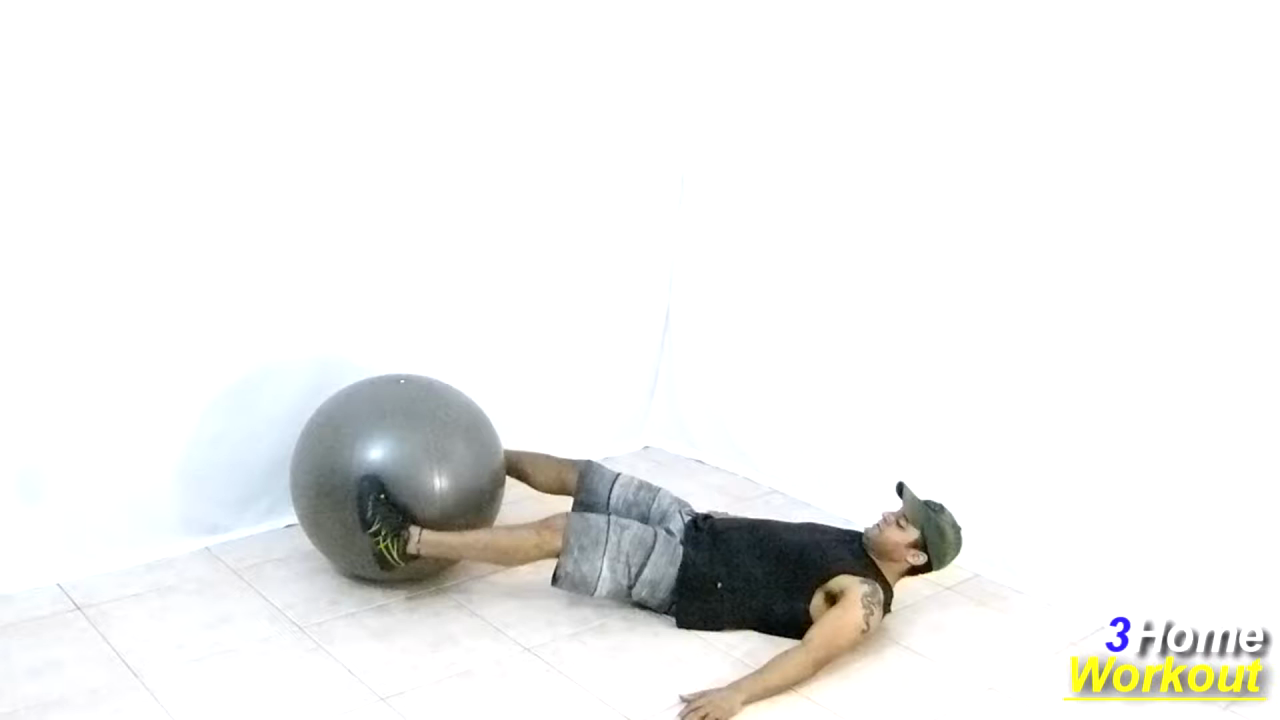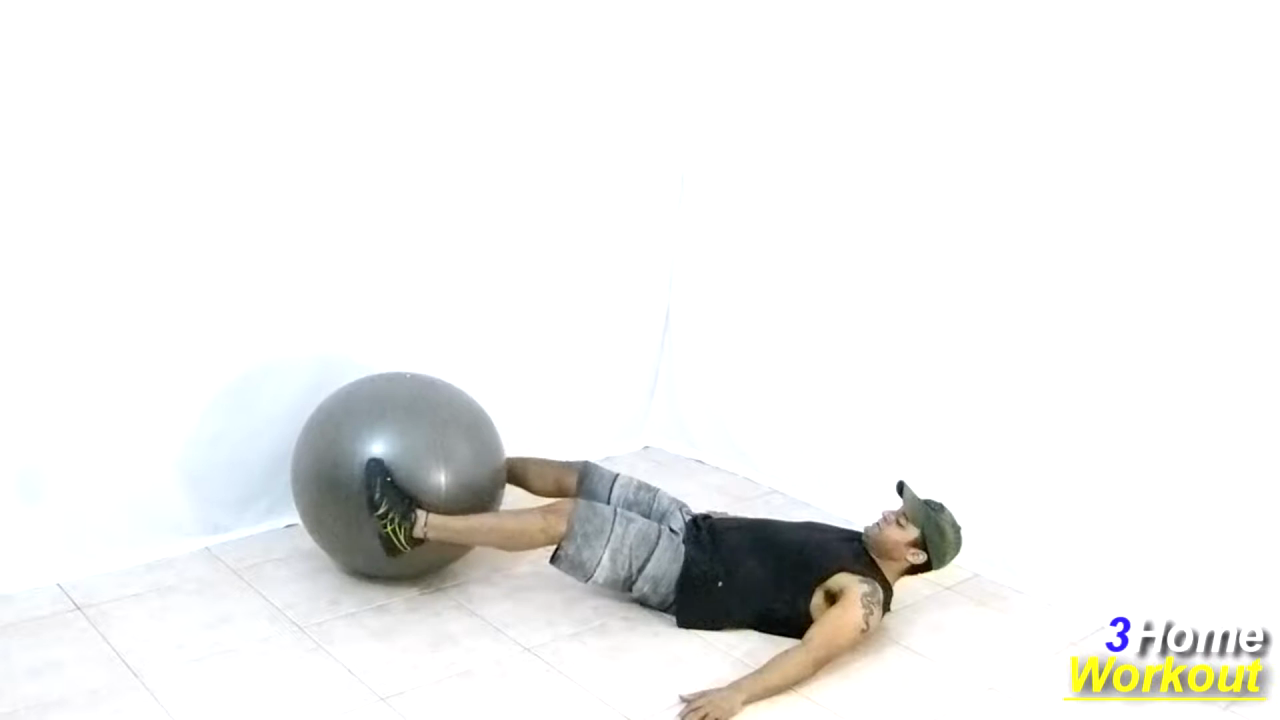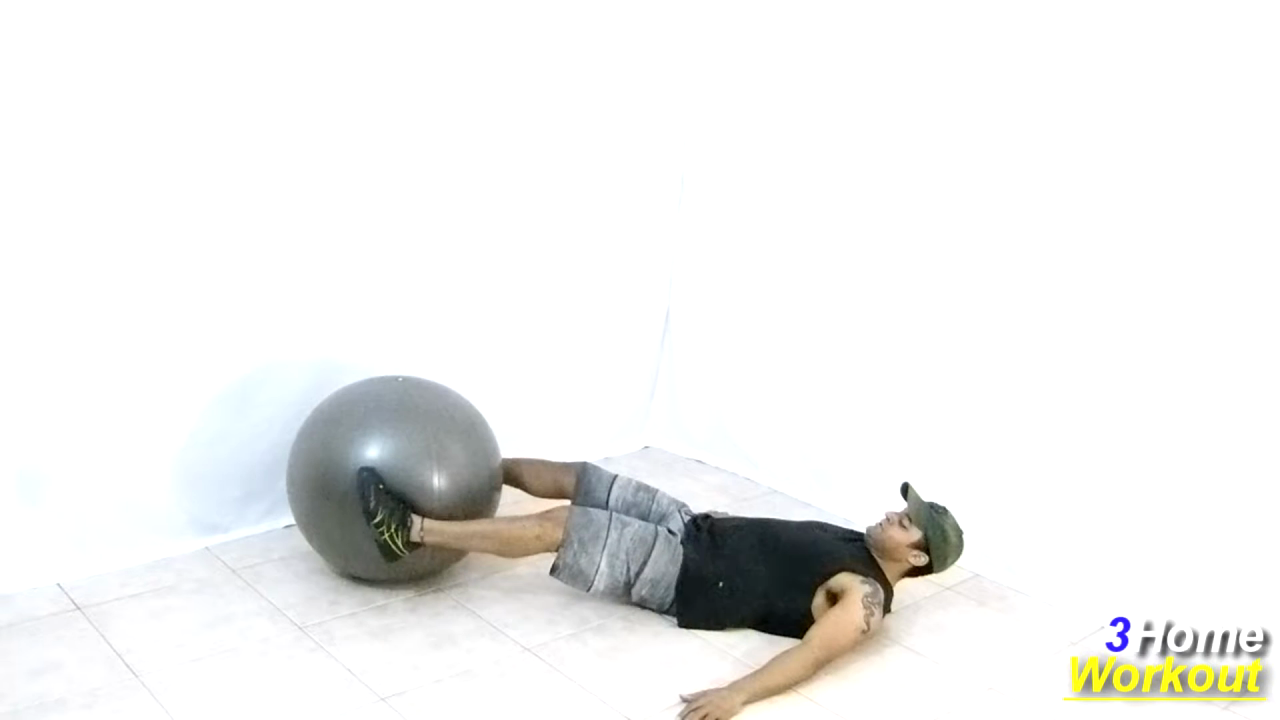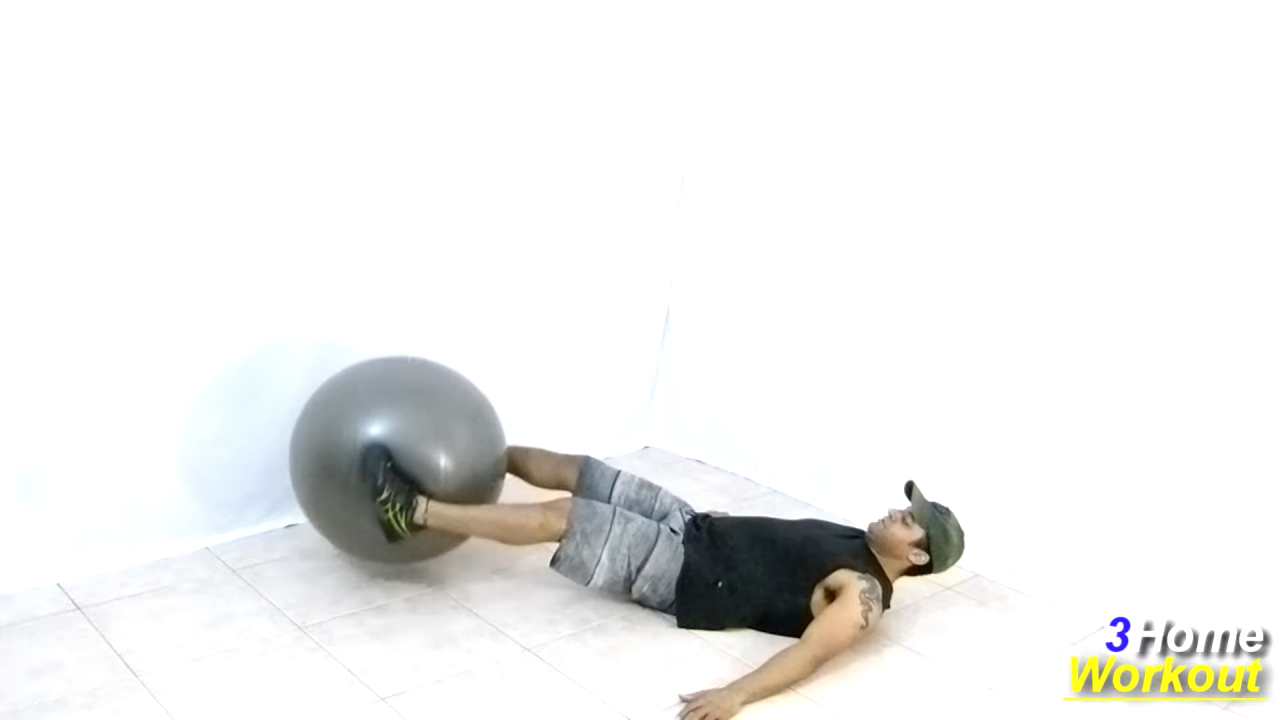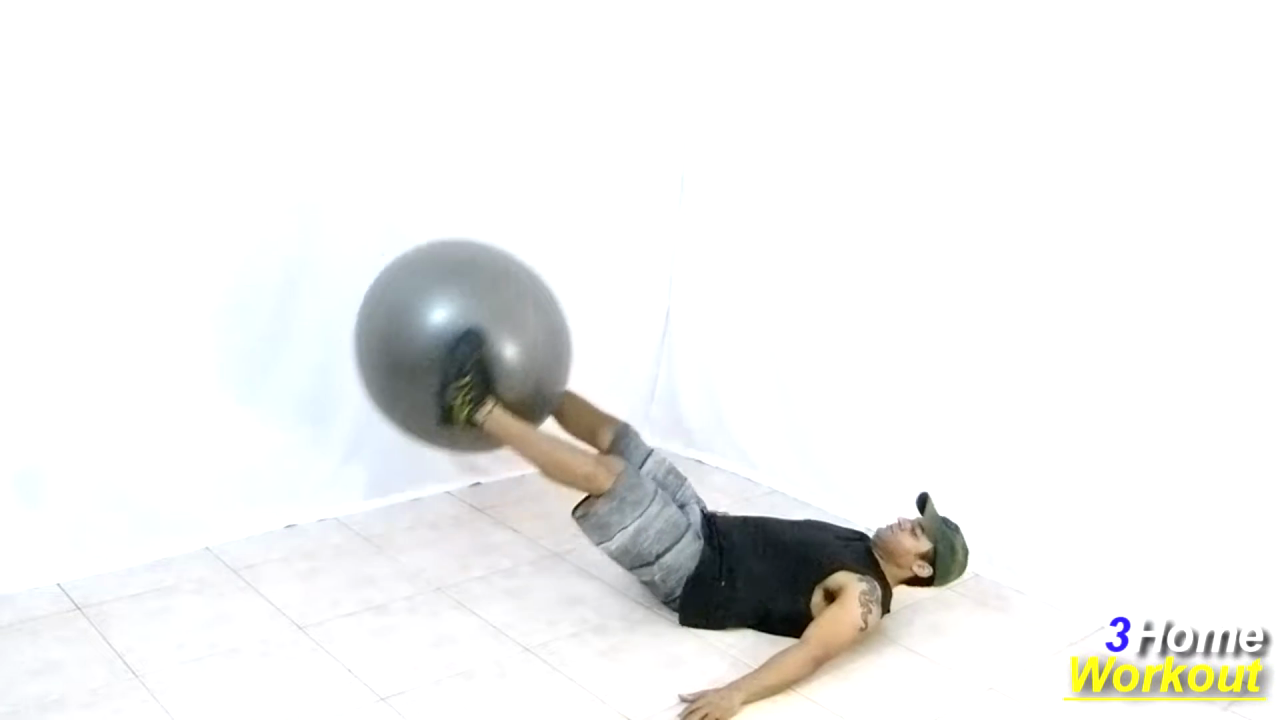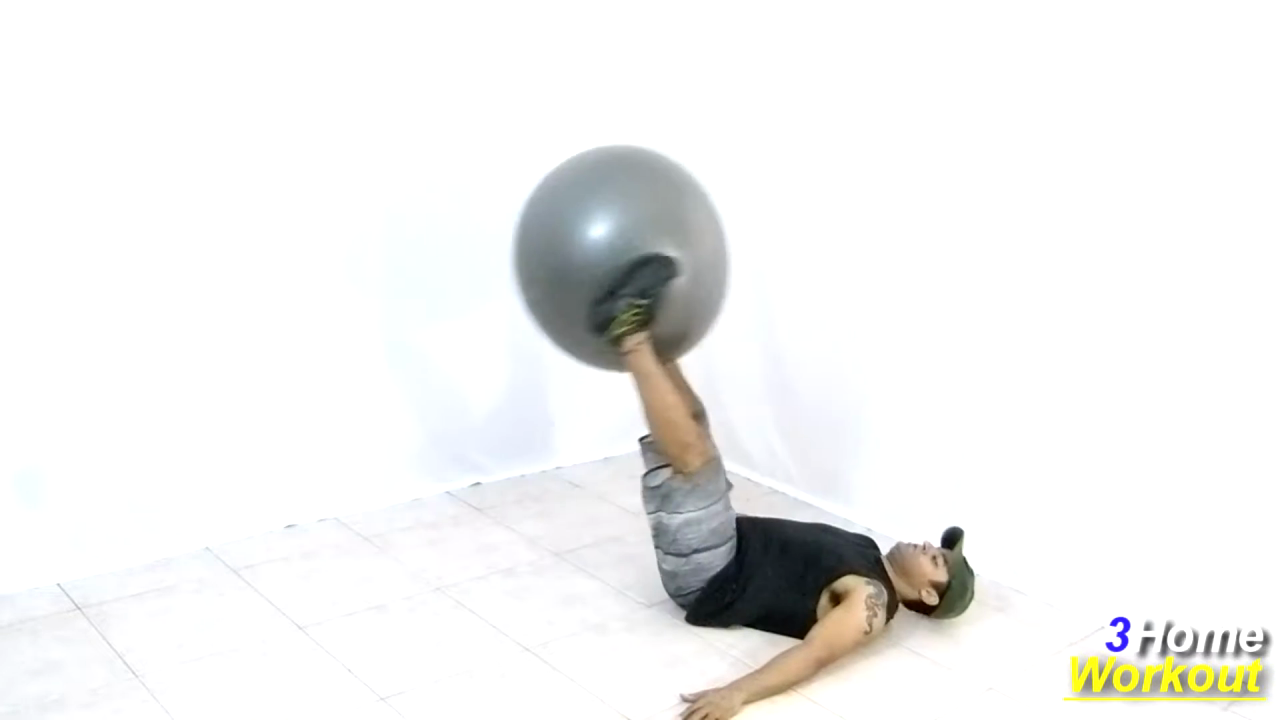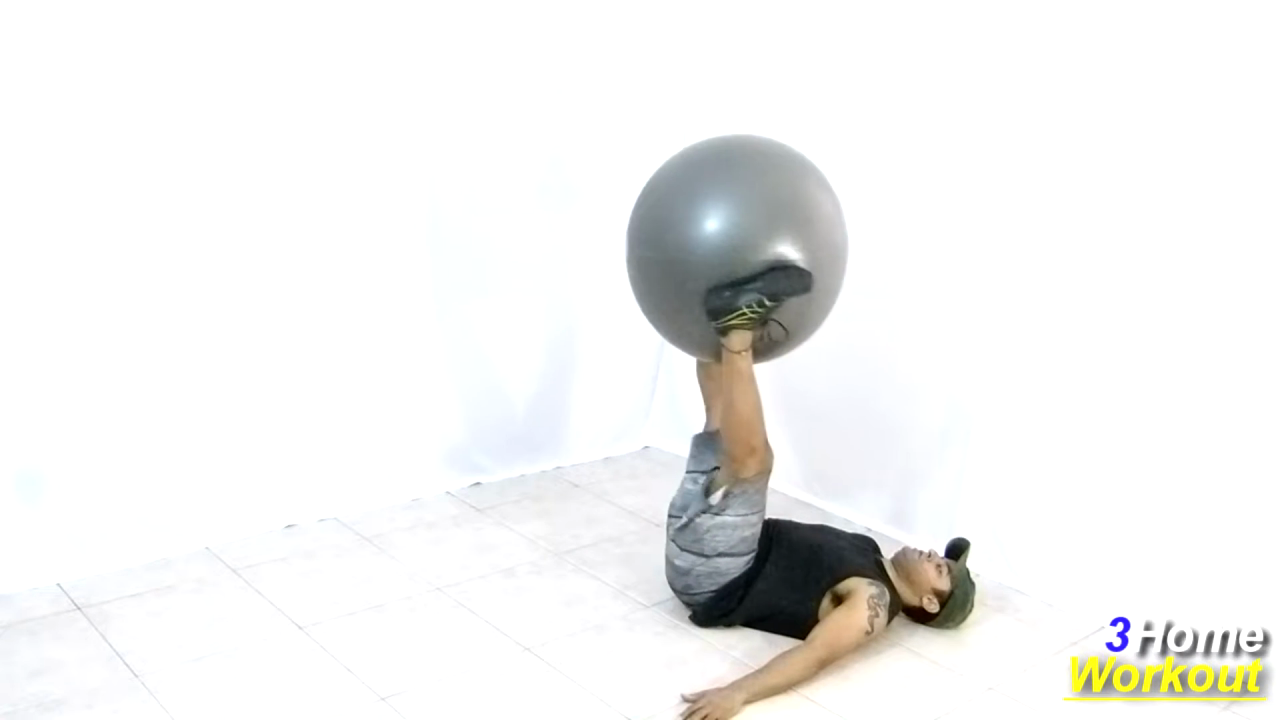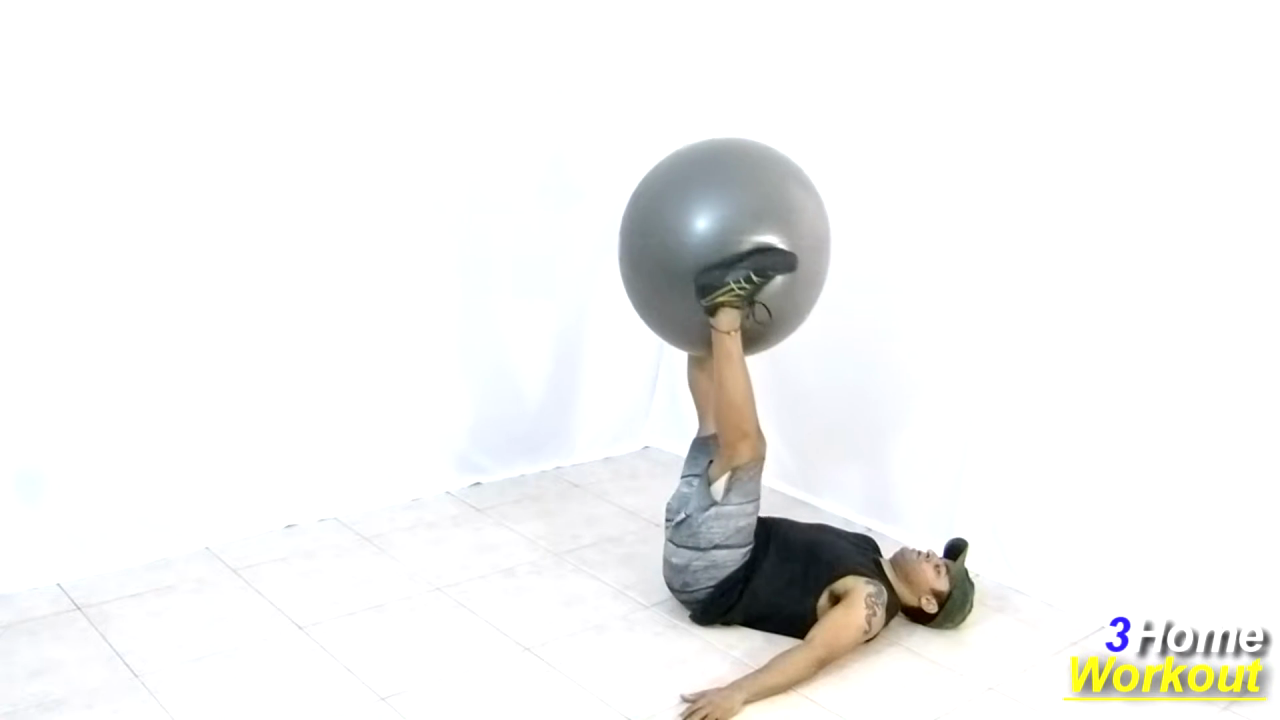
dt=0.3s
person 1, frame 1
left shoulder: (865, 597)
right shoulder: (852, 542)
left elbow: (811, 653)
right wrist: (711, 521)
left hip: (691, 577)
right hip: (694, 529)
left knee: (554, 532)
right knee: (576, 474)
left ankle: (408, 540)
person 1, frame 2
left shoulder: (864, 596)
right shoulder: (850, 542)
left elbow: (810, 653)
right wrist: (714, 521)
left hip: (690, 576)
right hip: (694, 530)
left knee: (560, 518)
right knee: (575, 477)
left ankle: (416, 525)
person 1, frame 3
left shoulder: (864, 597)
right shoulder: (852, 543)
left elbow: (812, 652)
right wrist: (712, 521)
left hip: (690, 576)
right hip: (693, 530)
left knee: (554, 527)
right knee: (572, 477)
left ankle: (411, 530)
person 1, frame 4
left shoulder: (863, 594)
right shoulder: (853, 542)
left elbow: (811, 652)
right wrist: (665, 505)
left hip: (689, 576)
right hip: (695, 530)
left knee: (559, 517)
right knee: (577, 470)
left ankle: (417, 511)
person 1, frame 5
left shoulder: (862, 599)
right shoulder: (856, 545)
left elbow: (808, 654)
left hip: (698, 579)
right hip: (707, 532)
left knee: (604, 474)
right knee: (612, 434)
left ankle: (478, 408)
person 1, frame 6
left shoulder: (868, 602)
right shoulder: (866, 553)
left elbow: (815, 653)
left hip: (708, 580)
left knee: (691, 451)
right knee: (689, 416)
left ankle: (629, 333)
right ankle: (633, 324)
person 1, frame 7
left shoulder: (872, 604)
right shoulder: (866, 551)
left elbow: (815, 655)
left hip: (709, 580)
right hip: (698, 540)
left knee: (751, 456)
right knee: (725, 419)
left ankle: (739, 325)
right ankle: (733, 320)
person 1, frame 8
left shoulder: (869, 603)
right shoulder: (865, 552)
left elbow: (814, 655)
left hip: (707, 578)
right hip: (707, 547)
left knee: (743, 446)
right knee: (718, 419)
left ankle: (729, 308)
right ankle: (724, 306)
